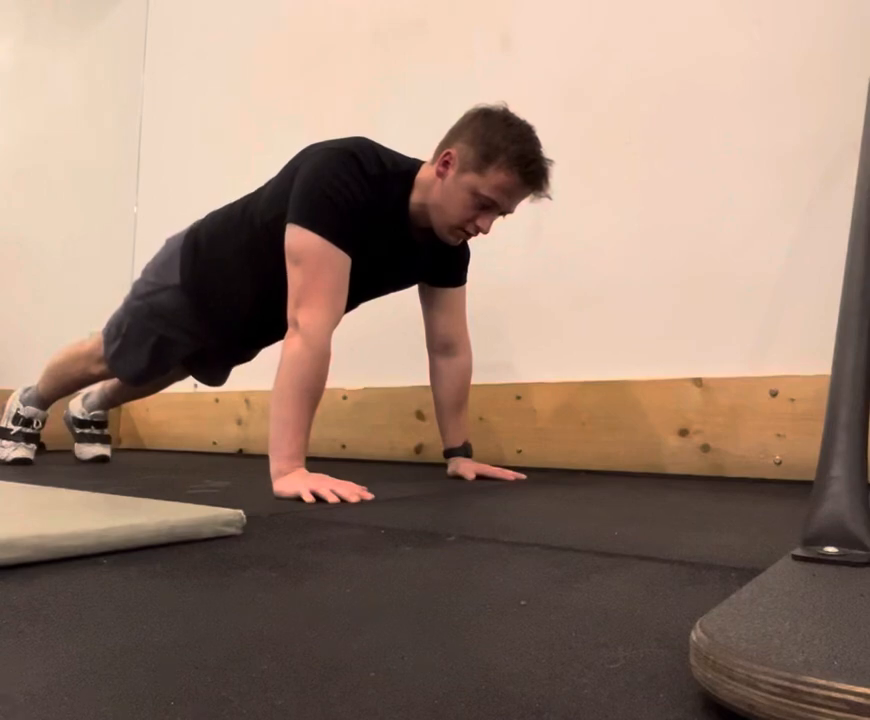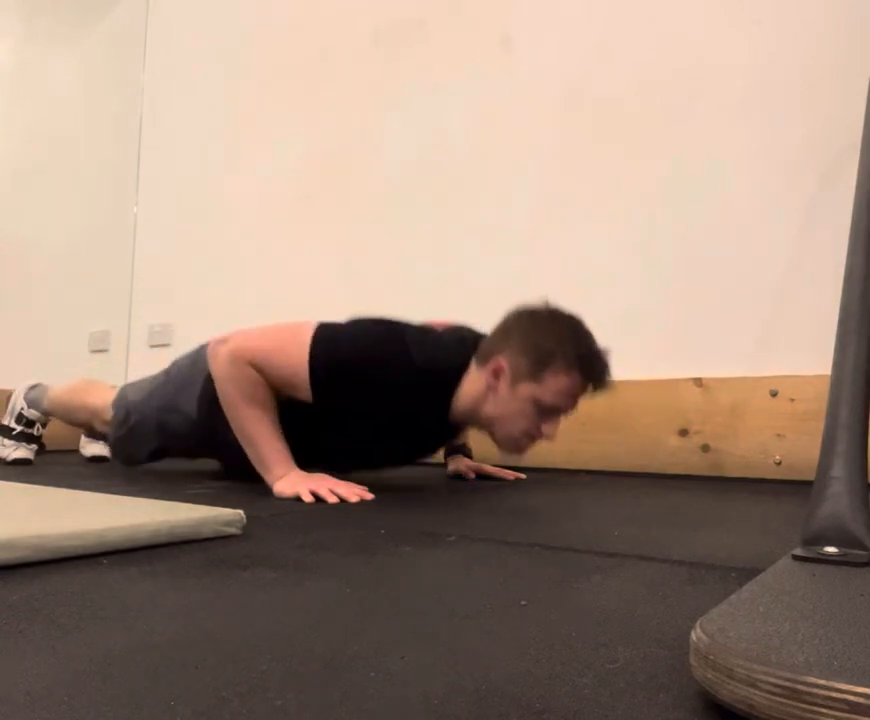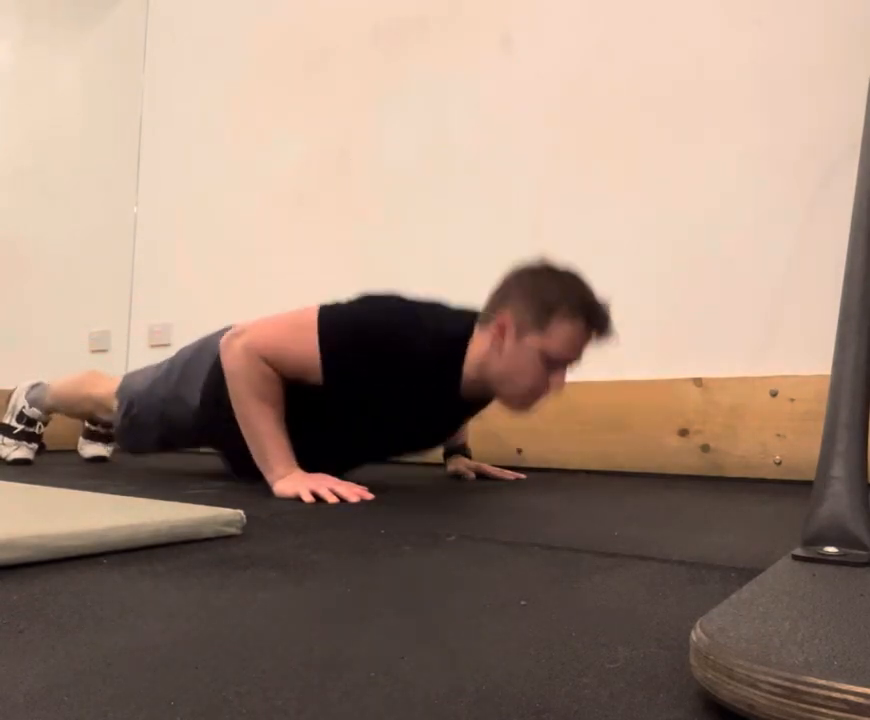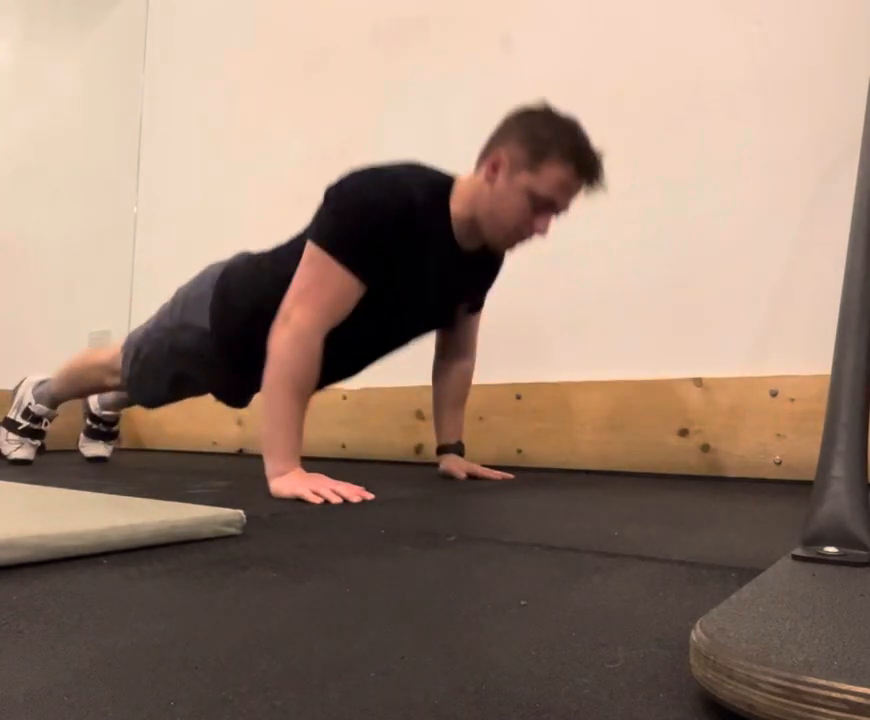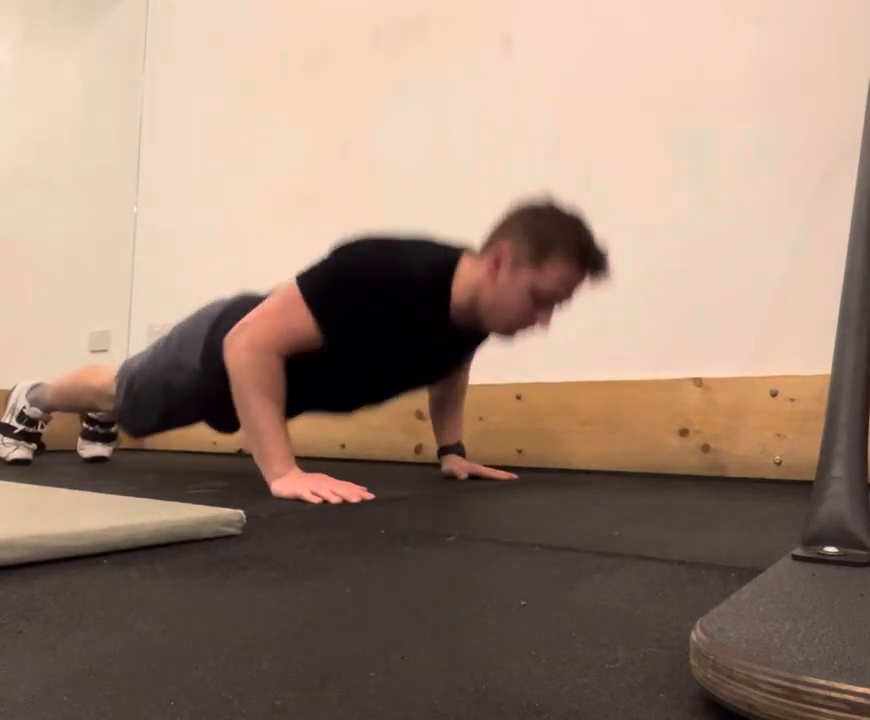
dt=1s
person 1, frame 1
left shoulder: (447, 239)
right shoulder: (343, 176)
left elbow: (449, 347)
right elbow: (310, 328)
left wrist: (458, 452)
right wrist: (288, 470)
left hip: (244, 321)
right hip: (193, 280)
left knee: (155, 378)
right knee: (110, 359)
left ankle: (90, 411)
person 1, frame 2
left shoulder: (469, 360)
right shoulder: (387, 366)
right elbow: (227, 353)
left wrist: (457, 450)
right wrist: (283, 472)
left hip: (268, 391)
right hip: (214, 395)
right knee: (121, 420)
left ankle: (90, 416)
person 1, frame 3
left shoulder: (483, 365)
right shoulder: (396, 337)
right elbow: (242, 347)
left wrist: (457, 453)
right wrist: (284, 473)
left hip: (281, 393)
right hip: (222, 383)
right knee: (121, 409)
left ankle: (98, 427)
person 1, frame 4
left shoulder: (484, 252)
right shoulder: (384, 201)
left elbow: (456, 349)
right elbow: (299, 329)
left wrist: (450, 450)
right wrist: (283, 470)
left hip: (270, 352)
right hip: (224, 314)
right knee: (128, 372)
left ankle: (104, 411)
person 1, frame 5
left shoulder: (475, 298)
right shoulder: (387, 278)
left elbow: (449, 362)
right elbow: (248, 341)
left wrist: (450, 448)
right wrist: (280, 472)
left hip: (265, 360)
right hip: (221, 351)
right knee: (123, 394)
left ankle: (97, 421)
